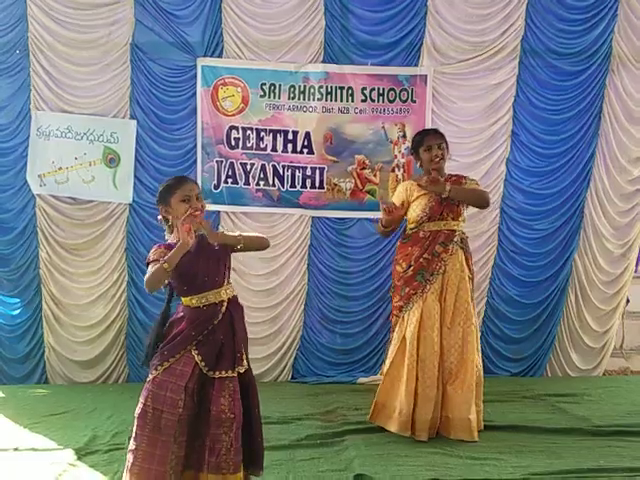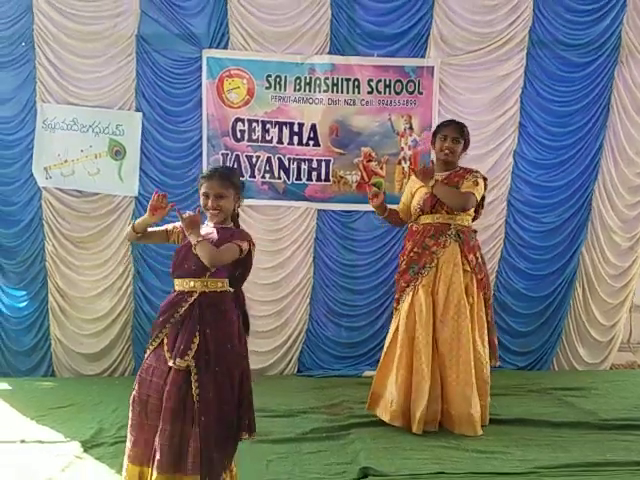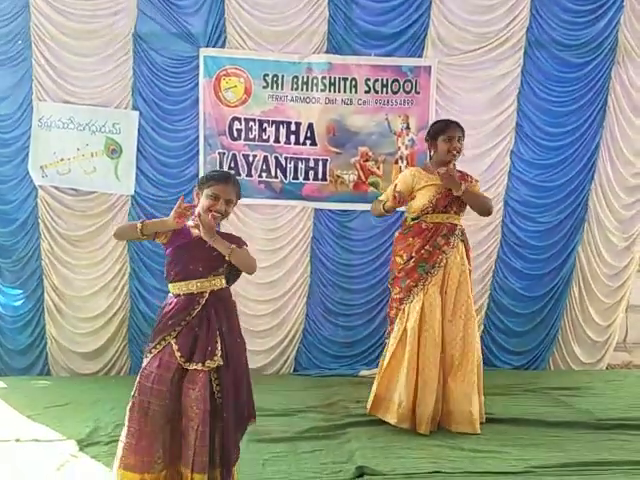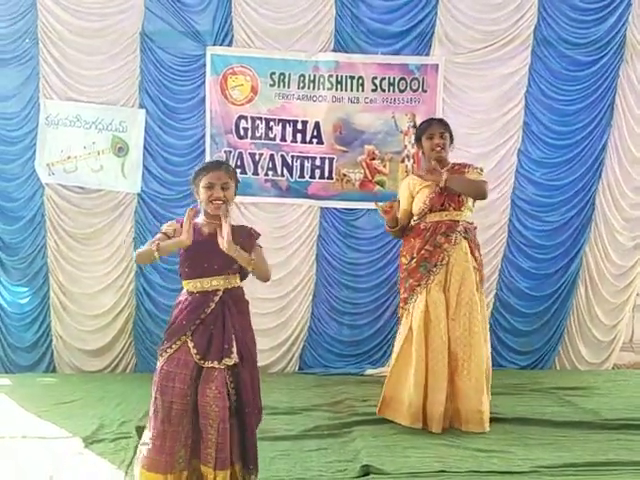
dt=0.7s
person 1, frame 1
left shoulder: (460, 182)
right shoulder: (407, 187)
left elbow: (484, 200)
right elbow: (383, 230)
left wrist: (444, 188)
right wrist: (387, 220)
left hip: (453, 267)
right hip: (417, 267)
left knee: (454, 336)
right knee: (417, 334)
left ankle: (451, 414)
right ankle: (415, 413)
person 1, frame 2
left shoulder: (472, 178)
right shoulder: (417, 179)
left elbow: (464, 203)
right elbow: (400, 218)
left wrist: (433, 183)
right wrist: (381, 208)
left hip: (457, 261)
right hip: (419, 260)
left knee: (456, 329)
right knee: (417, 328)
left ankle: (457, 407)
right ankle: (419, 405)
person 1, frame 3
left shoulder: (466, 179)
right shoulder: (413, 175)
left elbow: (487, 209)
right elbow: (376, 208)
left wrist: (457, 187)
right wrist: (390, 204)
left hip: (452, 260)
right hip: (417, 258)
left knee: (454, 329)
right knee: (417, 326)
left ankle: (452, 406)
right ankle: (411, 405)
person 1, frame 4
left shoulder: (465, 172)
right shoulder: (411, 182)
left elbow: (482, 191)
right elbow: (400, 230)
left wrist: (442, 178)
right wrist: (391, 220)
left hip: (461, 259)
right hip: (423, 259)
left knee: (463, 328)
right knee: (423, 326)
left ankle: (460, 405)
right ankle: (419, 404)
person 2, frame 1
left shoulder: (217, 241)
right shoulder: (163, 250)
left elbow: (264, 243)
right elbow: (150, 284)
left wrist: (217, 236)
right wrist: (182, 245)
left hip: (225, 332)
right hip: (189, 332)
left knee: (221, 413)
right knee: (166, 408)
person 2, frame 2
left shoulder: (239, 239)
right shoulder: (186, 229)
left elbow: (213, 259)
right elbow: (132, 236)
left wrist: (195, 233)
right wrist: (149, 217)
left hip: (212, 323)
right hip: (177, 321)
left knee: (203, 403)
right knee: (154, 397)
person 2, frame 3
left shoulder: (232, 242)
right shoulder: (173, 232)
left elbow: (250, 267)
right elbow: (119, 234)
left wrist: (212, 237)
right wrist: (168, 223)
left hip: (215, 324)
right hip: (177, 322)
left knee: (207, 404)
right knee: (155, 399)
person 2, frame 4
left shoulder: (245, 235)
right shoulder: (180, 228)
left elbow: (265, 274)
right elbow: (140, 257)
left wrist: (232, 249)
right wrist: (176, 241)
left hip: (230, 323)
right hip: (189, 321)
left knee: (222, 402)
right knee: (174, 400)
